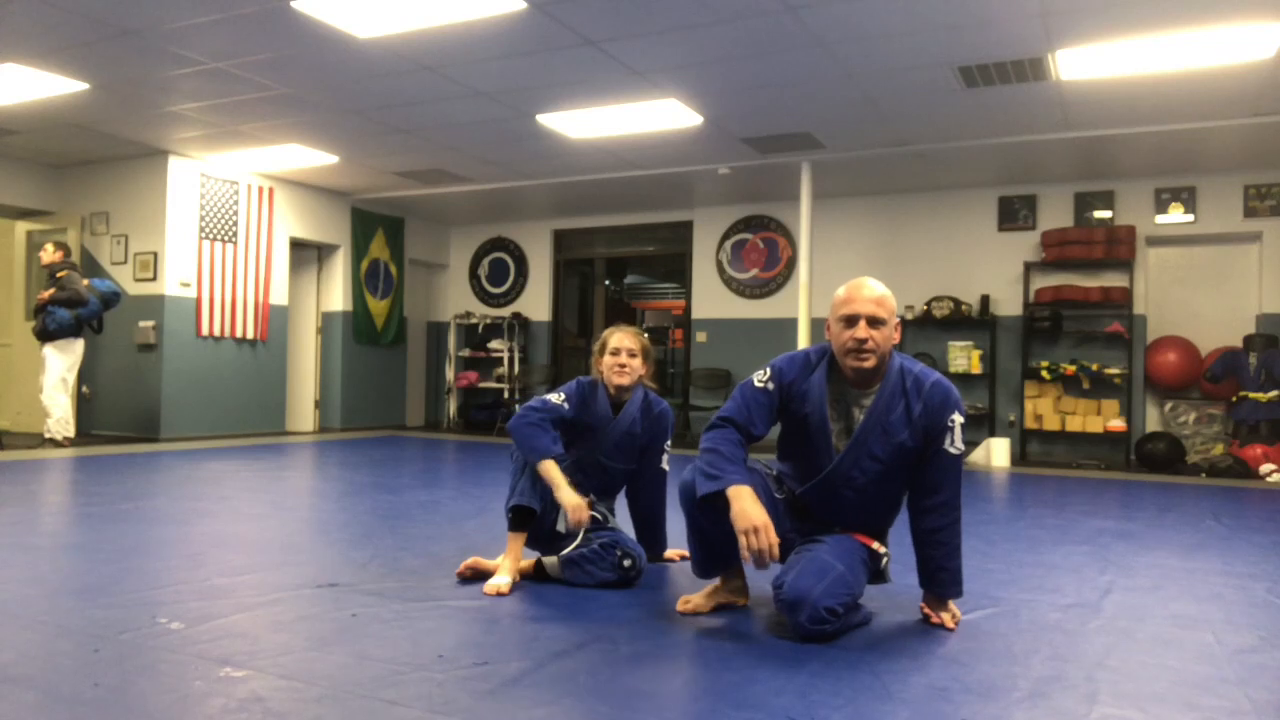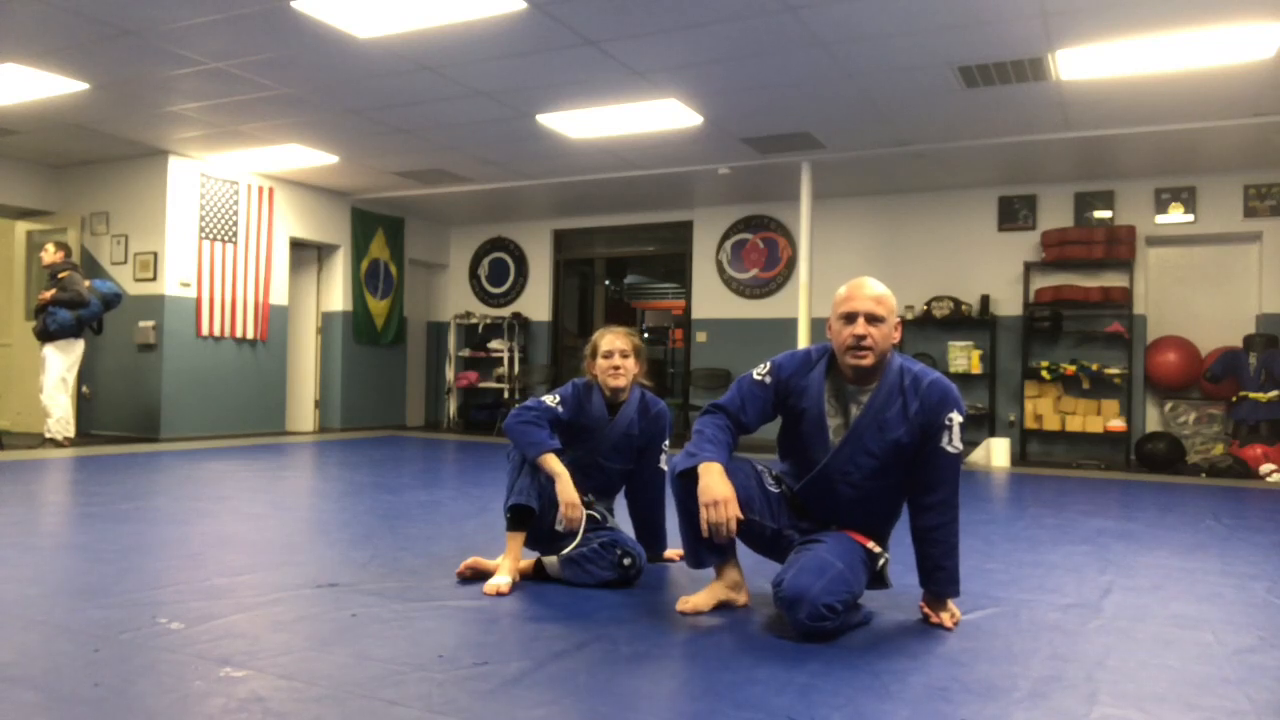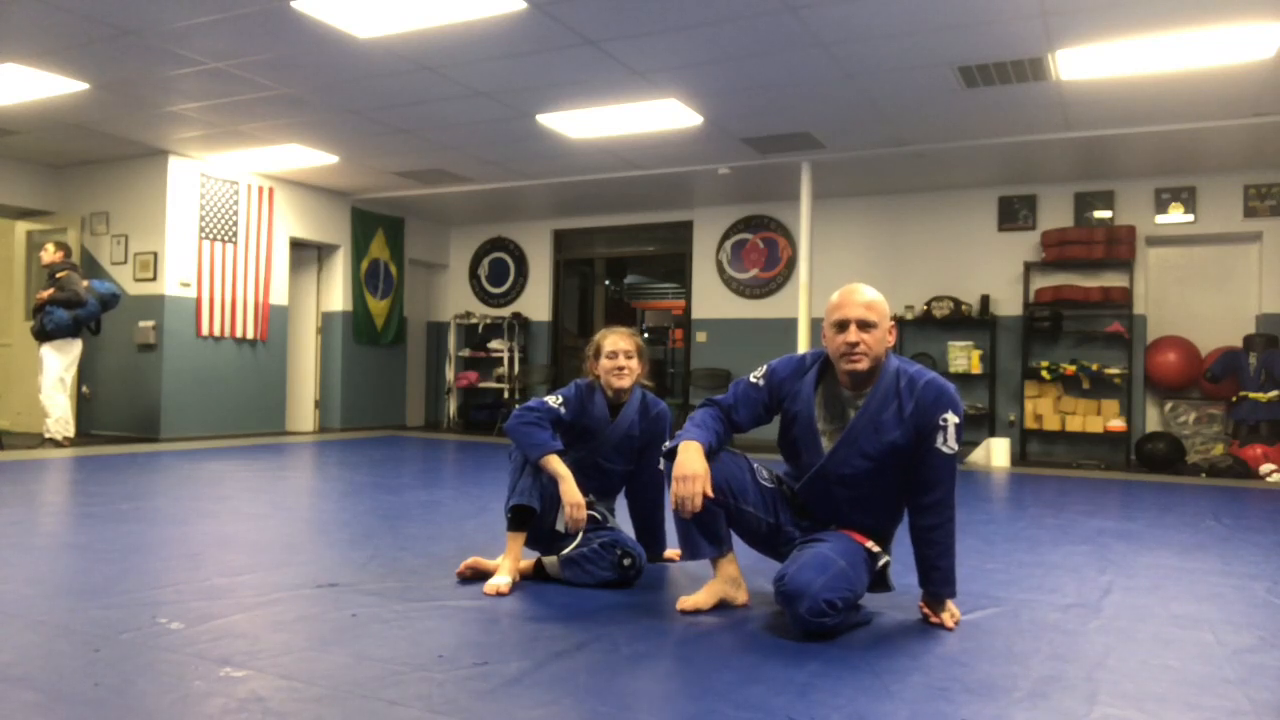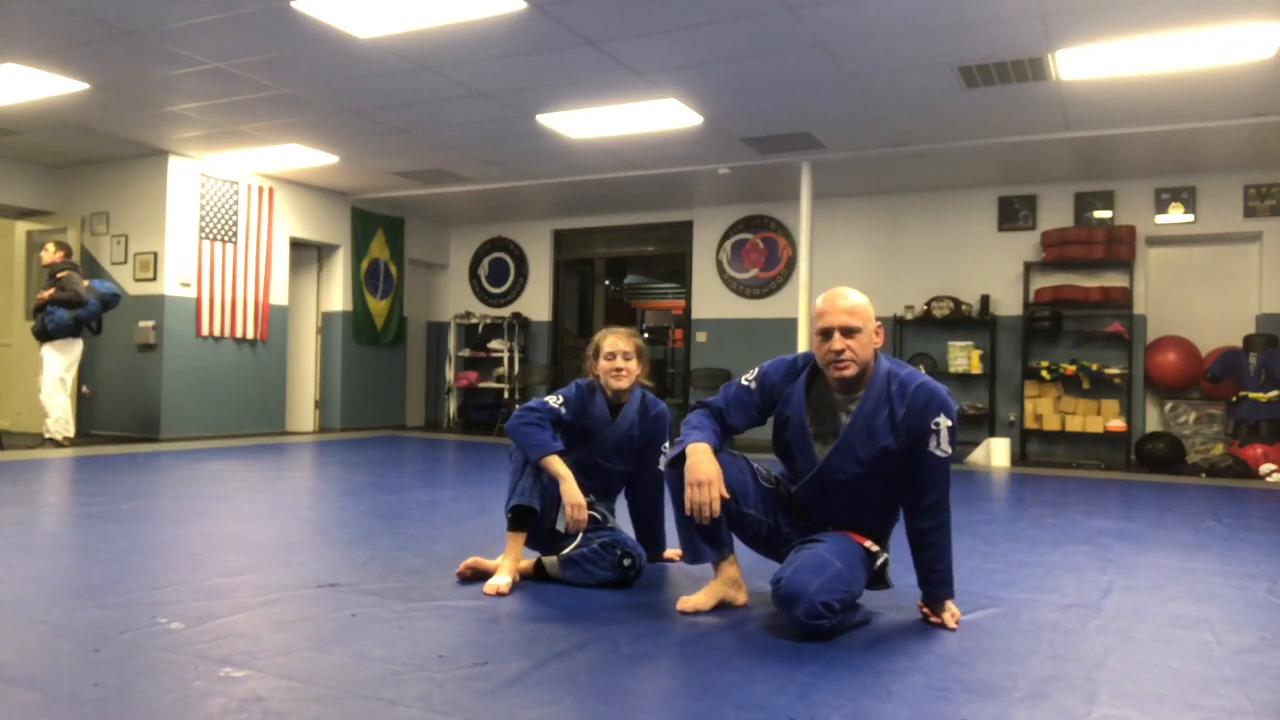
dt=0.7s
person 1, frame 1
left shoulder: (932, 397)
right shoulder: (794, 371)
left elbow: (936, 503)
right elbow: (725, 429)
left wrist: (939, 591)
right wrist: (739, 494)
left hip: (850, 535)
right hip: (786, 506)
left knee: (808, 608)
right knee: (699, 484)
left ankle: (850, 610)
right ankle: (730, 582)
person 1, frame 2
left shoulder: (932, 397)
right shoulder: (796, 369)
left elbow: (935, 503)
right elbow: (722, 414)
left wrist: (939, 591)
right wrist: (710, 468)
left hip: (851, 535)
right hip: (785, 507)
left knee: (807, 605)
right knee: (690, 468)
left ankle: (848, 607)
right ankle: (728, 579)
person 1, frame 3
left shoulder: (929, 397)
right shoulder: (794, 373)
left elbow: (931, 503)
right elbow: (720, 410)
left wrist: (938, 592)
right wrist: (691, 446)
left hip: (853, 535)
right hip: (787, 509)
left knee: (807, 597)
right knee: (689, 459)
right ankle: (726, 577)
person 1, frame 4
left shoulder: (922, 400)
right shoulder: (785, 376)
left elbow: (928, 506)
right elbow: (711, 412)
left wrist: (938, 594)
right wrist: (698, 450)
left hip: (850, 535)
right hip: (784, 509)
left knee: (805, 603)
right knee: (685, 462)
right ankle: (728, 578)
person 2, frame 1
left shoulder: (656, 413)
right shoulder: (582, 392)
left elbow: (648, 485)
right elbow: (525, 421)
left wrist: (654, 548)
right wrist: (563, 487)
left hip: (591, 515)
right hip: (544, 507)
left knee: (631, 561)
right knee: (535, 442)
left ankle: (521, 566)
right ankle: (509, 561)
person 2, frame 2
left shoulder: (653, 413)
right shoulder: (577, 394)
left elbow: (647, 485)
right elbow: (519, 420)
left wrist: (654, 547)
right wrist: (562, 478)
left hip: (590, 516)
right hip: (544, 506)
left knee: (631, 560)
right knee: (531, 443)
left ankle: (522, 567)
right ankle: (509, 562)
person 2, frame 3
left shoulder: (654, 413)
right shoulder: (579, 394)
left elbow: (647, 485)
right elbow: (521, 420)
left wrist: (654, 548)
right wrist: (565, 478)
left hip: (590, 515)
right hip: (544, 506)
left knee: (630, 560)
right knee: (532, 445)
left ankle: (522, 567)
right ankle: (509, 561)
person 2, frame 4
left shoulder: (654, 413)
right shoulder: (580, 394)
left elbow: (647, 485)
right elbow: (522, 420)
left wrist: (654, 548)
right wrist: (566, 479)
left hip: (590, 515)
right hip: (545, 506)
left knee: (630, 560)
right knee: (533, 446)
left ankle: (522, 567)
right ankle: (509, 561)
person 3, frame 1
left shoulder: (68, 275)
right shoulder: (53, 278)
left elbow: (81, 296)
right elbow: (41, 311)
left wrist: (50, 297)
right wrist: (42, 302)
left hip: (64, 343)
right hip: (52, 343)
left knee: (53, 392)
right knee: (54, 393)
left ankle: (58, 438)
right ankle: (59, 437)
person 3, frame 2
left shoulder: (69, 276)
right shoulder: (54, 279)
left elbow: (82, 297)
right elbow: (42, 311)
left wrist: (52, 297)
right wrist: (43, 302)
left hip: (64, 344)
right hip: (52, 344)
left knee: (53, 392)
right knee: (52, 392)
left ankle: (58, 438)
right ankle: (60, 437)
person 3, frame 3
left shoulder: (68, 276)
right shoulder: (53, 279)
left elbow: (79, 297)
right elbow: (40, 311)
left wrist: (49, 297)
right wrist: (41, 302)
left hip: (62, 343)
right hip: (50, 343)
left knee: (52, 391)
right knee: (52, 392)
left ankle: (58, 438)
right ankle: (61, 436)
person 3, frame 4
left shoulder: (68, 275)
right shoulder: (54, 279)
left elbow: (80, 297)
right elbow: (39, 311)
left wrist: (50, 297)
right wrist: (42, 302)
left hip: (63, 343)
right hip: (51, 343)
left knee: (52, 391)
right knee: (55, 391)
left ankle: (58, 438)
right ankle: (60, 436)
